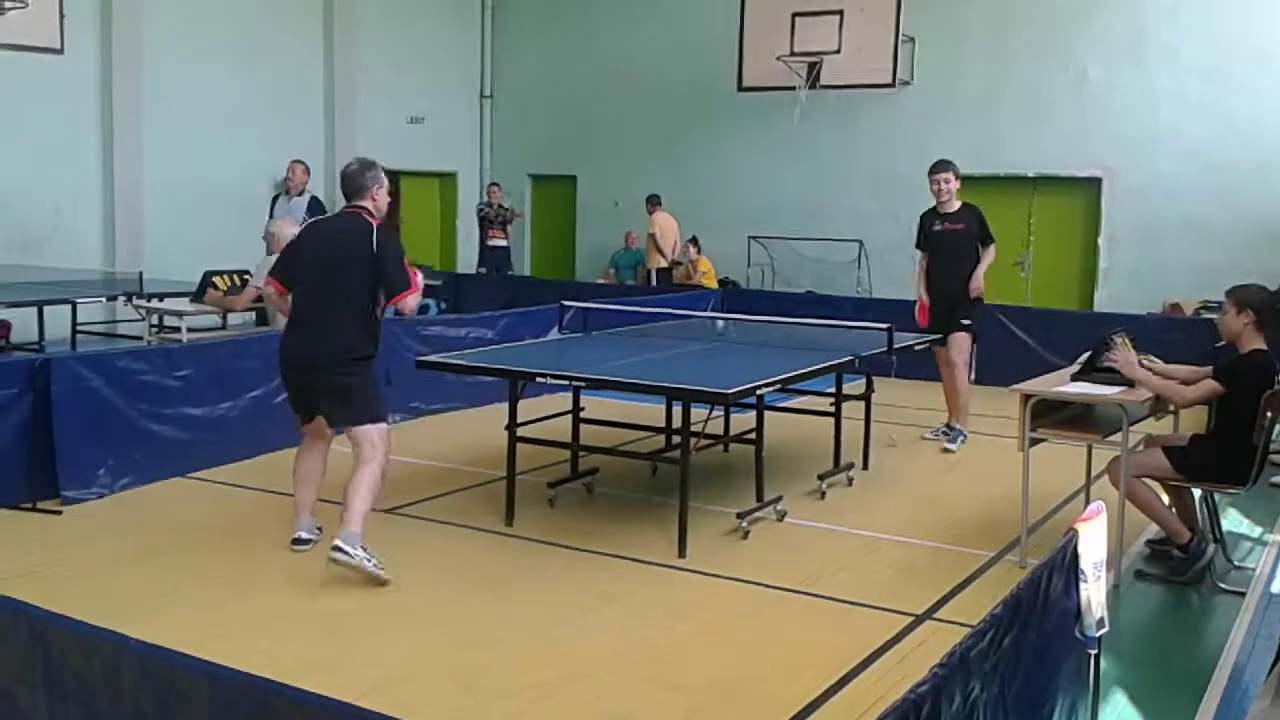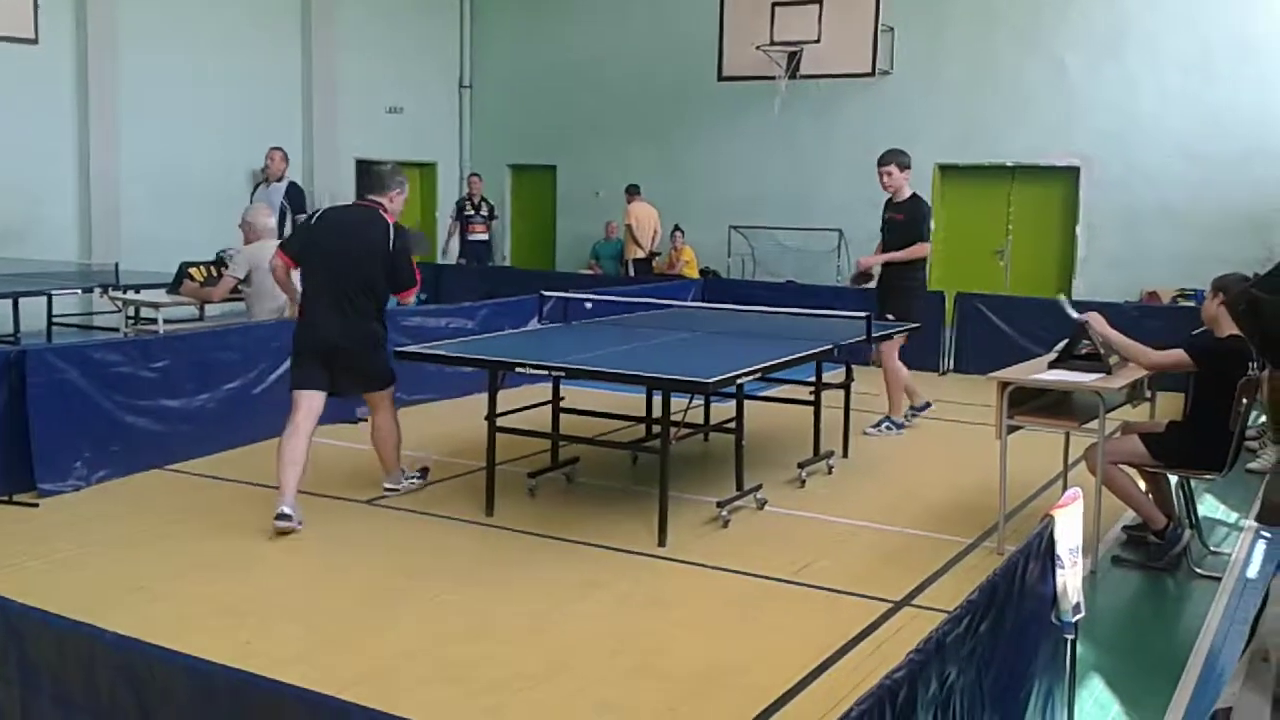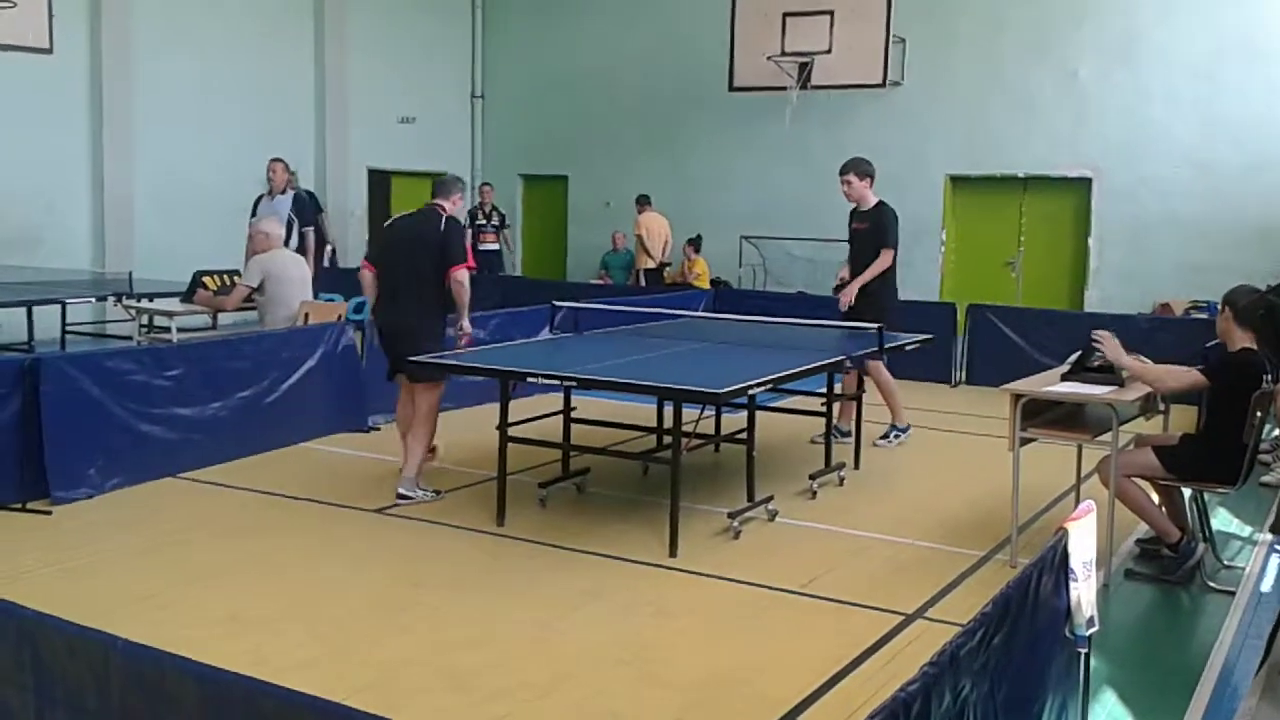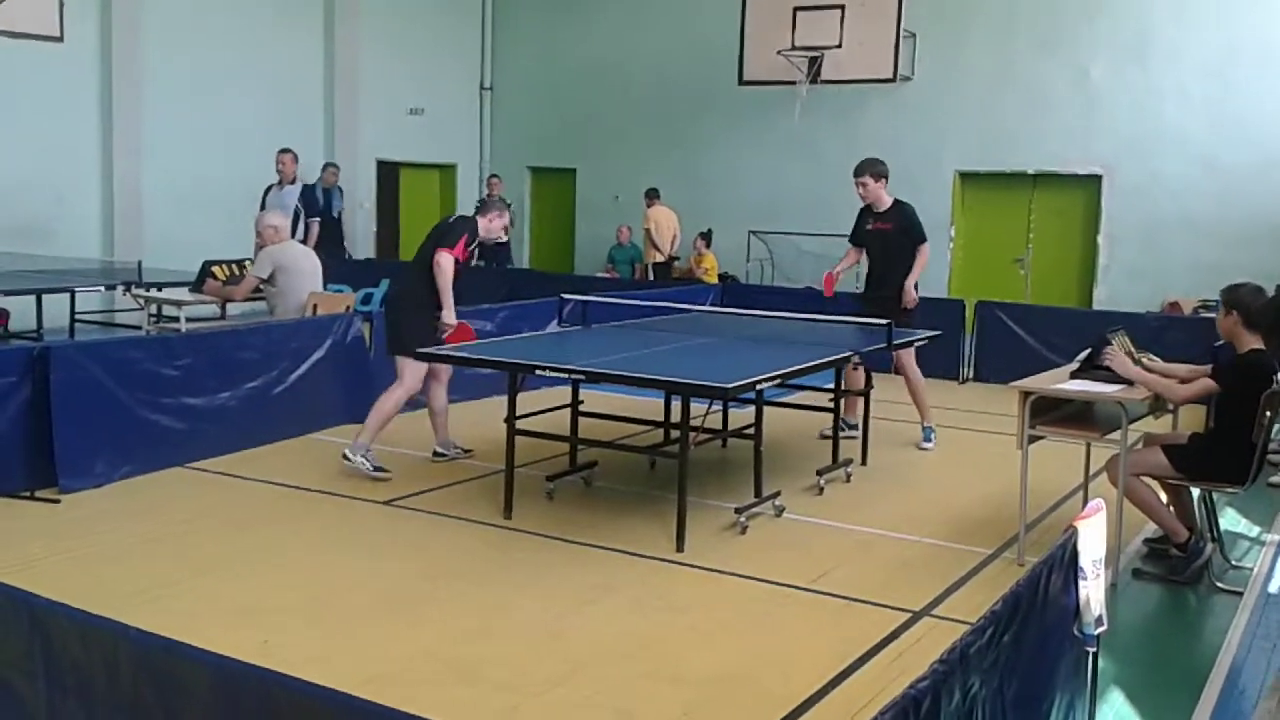
dt=0.5s
person 1, frame 1
left shoulder: (311, 230)
right shoulder: (379, 236)
left elbow: (272, 292)
right elbow: (406, 305)
right wrist: (416, 283)
left hip: (298, 356)
right hip: (348, 360)
left knee: (315, 437)
right knee: (373, 452)
left ankle: (303, 529)
right ankle: (350, 540)
person 1, frame 2
left shoulder: (322, 218)
right shoulder: (391, 232)
left elbow: (279, 264)
right elbow: (407, 296)
left wrist: (299, 299)
right wrist: (404, 261)
left hip: (313, 335)
right hip: (362, 336)
left knee: (301, 419)
right knee: (383, 407)
left ankle: (287, 505)
right ankle: (395, 477)
person 1, frame 3
left shoulder: (395, 223)
right shoulder: (451, 225)
left elbow: (367, 273)
right elbow: (459, 278)
left wrist: (380, 313)
right wrist: (463, 318)
left hip: (389, 322)
right hip: (422, 324)
left knee: (410, 390)
right knee: (428, 402)
left ankle: (412, 455)
right ankle: (408, 485)
person 1, frame 4
left shoulder: (460, 230)
right shoulder: (467, 226)
right elbow: (442, 260)
left wrist: (444, 316)
right wrist: (448, 310)
left hip: (419, 308)
right hip: (411, 308)
left knee: (441, 373)
right knee: (409, 384)
left ankle: (443, 445)
right ankle: (358, 449)
person 2, frame 1
left shoulder: (1249, 366)
left elbow: (1185, 398)
right elbow: (1198, 374)
left wrist: (1137, 374)
right wrist: (1153, 368)
left hip: (1228, 461)
right hip: (1231, 451)
left knee: (1120, 468)
right knee: (1154, 443)
left ankle: (1189, 545)
right ankle: (1190, 535)
person 2, frame 2
left shoulder: (1222, 349)
right shoulder: (1237, 346)
left elbow: (1152, 361)
right elbow: (1170, 359)
left wrist: (1105, 331)
right wrist: (1121, 349)
left hip: (1205, 447)
right hip: (1210, 437)
left knee: (1097, 454)
right knee: (1130, 430)
left ankle: (1165, 531)
right ankle: (1166, 521)
person 2, frame 3
left shoulder: (1236, 363)
right shoulder: (1253, 359)
left elbow: (1169, 385)
right elbow: (1189, 374)
left wrist: (1121, 358)
right wrist: (1143, 365)
left hip: (1218, 460)
right hip: (1224, 450)
left knee: (1110, 467)
right knee: (1145, 443)
left ankle: (1179, 544)
right ankle: (1180, 535)
person 2, frame 4
left shoulder: (1247, 365)
right shoulder: (1256, 359)
left elbow: (1180, 394)
right elbow: (1197, 373)
left wrist: (1132, 372)
right wrist: (1150, 366)
left hip: (1228, 460)
right hip: (1232, 450)
left knee: (1119, 466)
right knee: (1153, 442)
left ankle: (1187, 544)
right ankle: (1188, 535)
person 3, frame 1
left shoulder: (972, 214)
right shoulder: (927, 219)
left elbow: (990, 248)
left wrist: (980, 272)
right wrist: (921, 287)
left hip: (966, 299)
right hip: (938, 300)
left knee: (957, 359)
right knee: (945, 364)
left ankle: (960, 428)
right ankle: (954, 424)
person 3, frame 2
left shoulder: (918, 206)
right shoulder: (889, 205)
left elbow: (923, 248)
left wrist: (881, 259)
right wrist: (868, 262)
left hip: (907, 290)
right hip: (887, 287)
left knee: (886, 350)
right knee: (883, 354)
left ankle: (895, 418)
right ankle: (918, 401)
person 3, frame 3
left shoulder: (884, 214)
right shoulder: (854, 215)
left elbow: (887, 257)
left wrist: (856, 284)
right wrist: (845, 271)
left hip: (878, 301)
right hip: (855, 302)
left knee: (873, 363)
right knee: (850, 363)
left ankle: (900, 423)
right ankle: (843, 427)
person 3, frame 4
left shoulder: (904, 212)
right shoulder: (864, 215)
left elbow: (923, 251)
left wrist: (910, 283)
right wrist: (839, 268)
left hip: (899, 300)
right hip: (872, 298)
left knee: (904, 361)
left ankle: (927, 426)
right ankle: (850, 421)
